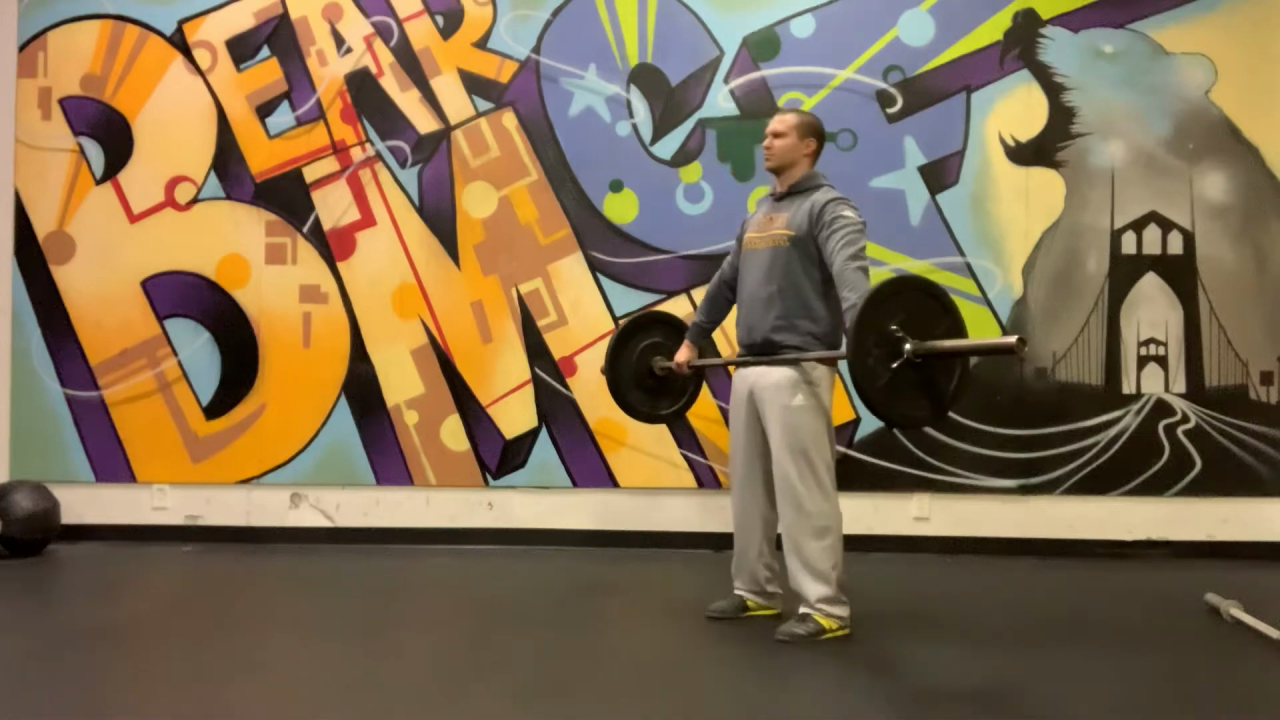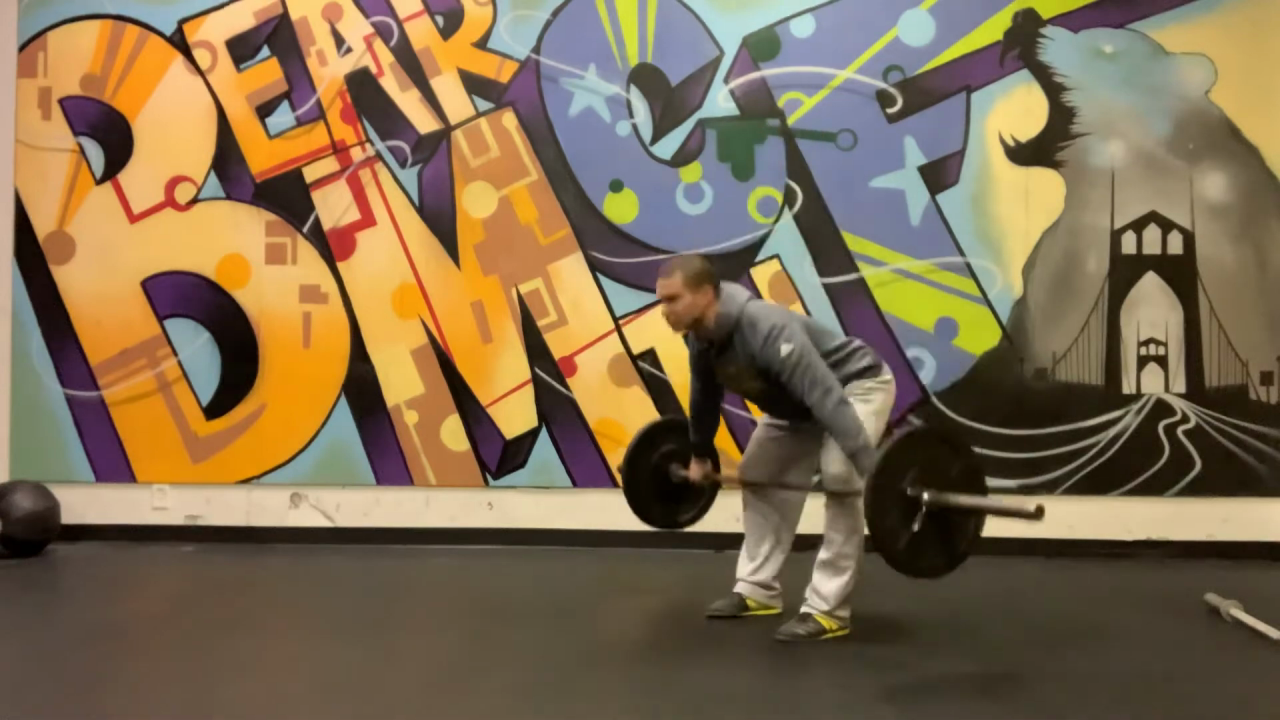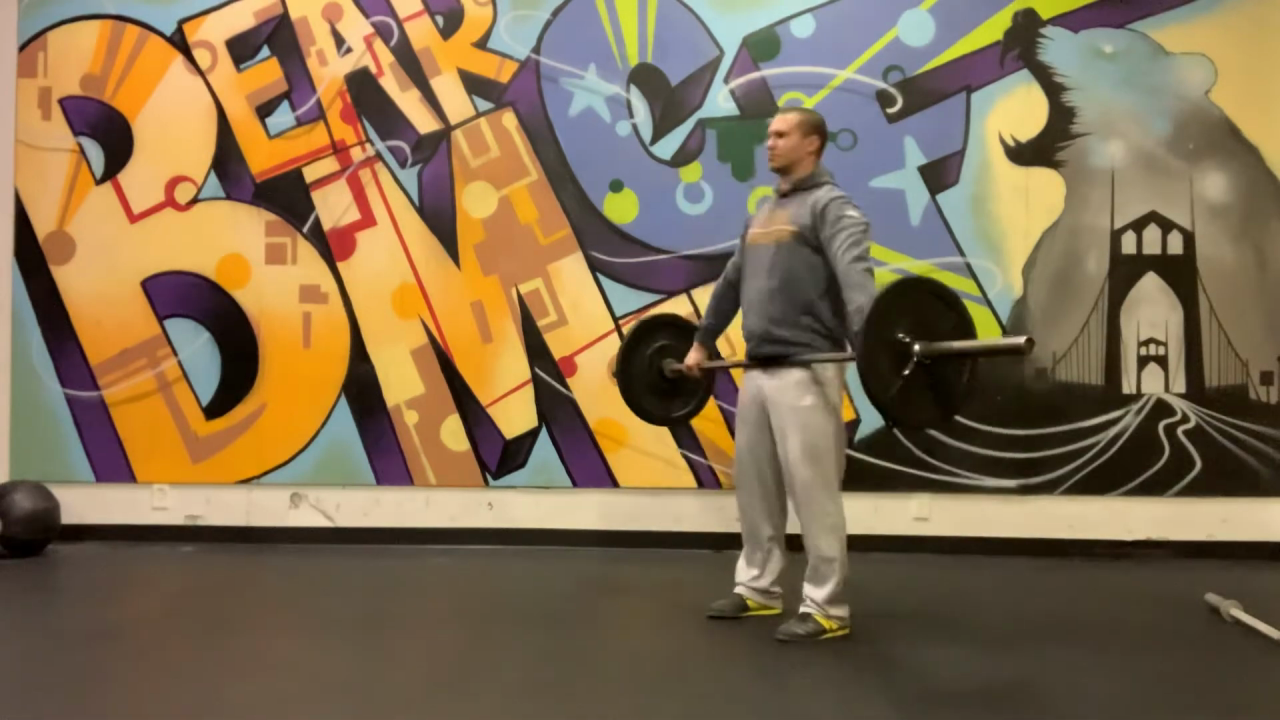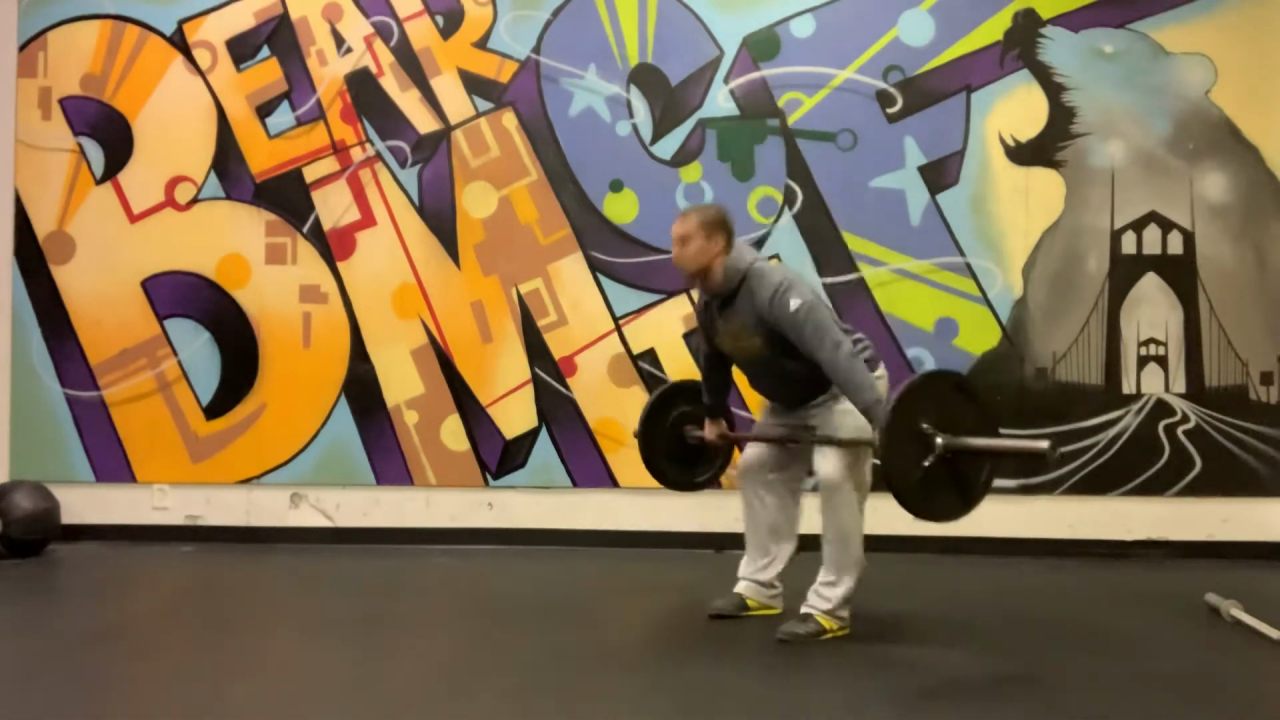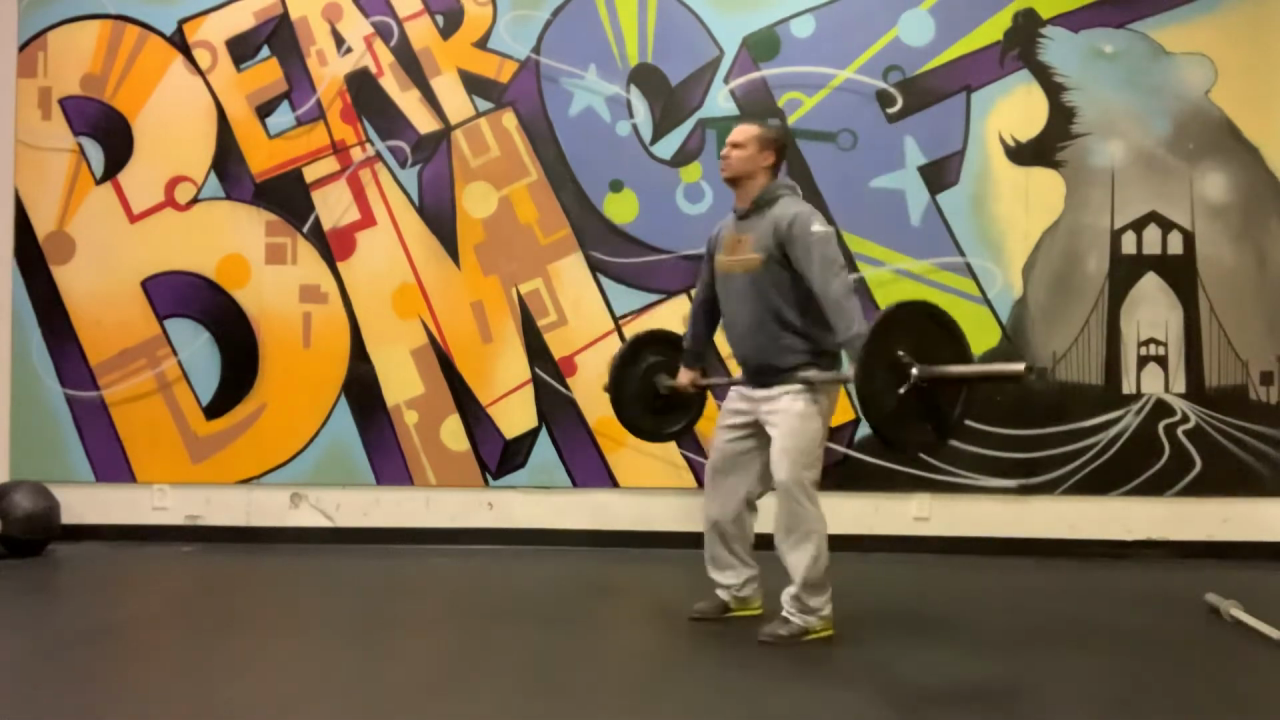
dt=1s
person 1, frame 1
left shoulder: (829, 208)
right shoulder: (758, 214)
left elbow: (850, 272)
right elbow: (727, 281)
right wrist: (693, 338)
left hip: (797, 369)
right hip: (749, 368)
left knee: (804, 488)
right knee: (750, 485)
left ankle: (825, 607)
right ankle: (755, 590)
person 1, frame 2
left shoulder: (766, 330)
right shoulder: (703, 342)
left elbow: (829, 399)
right elbow: (705, 399)
left wrist: (871, 471)
right wrist: (700, 456)
left hip: (858, 386)
left knee: (840, 479)
right knee: (757, 475)
left ankle: (827, 609)
right ankle: (758, 589)
person 1, frame 3
left shoulder: (832, 205)
right shoulder: (764, 213)
left elbow: (854, 272)
right elbow: (732, 281)
right wrist: (702, 342)
left hip: (807, 371)
right hip: (758, 370)
left knee: (812, 487)
right knee: (754, 483)
left ankle: (826, 608)
right ankle: (758, 589)
person 1, frame 4
left shoulder: (774, 290)
right shoulder: (709, 301)
left elbow: (836, 356)
right elbow: (716, 363)
left wrist: (886, 427)
right wrist: (715, 417)
left hip: (842, 393)
right hip: (793, 400)
left knee: (837, 482)
right knee: (760, 476)
left ankle: (827, 610)
right ankle: (755, 589)
person 1, frame 5
left shoulder: (793, 219)
right shoulder: (723, 232)
left elbow: (835, 288)
right elbow: (706, 301)
left wrist: (866, 358)
right wrist: (690, 362)
left hip: (801, 382)
right hip: (749, 384)
left knee: (792, 487)
right knee: (723, 486)
left ankle: (809, 611)
right ankle: (736, 589)
